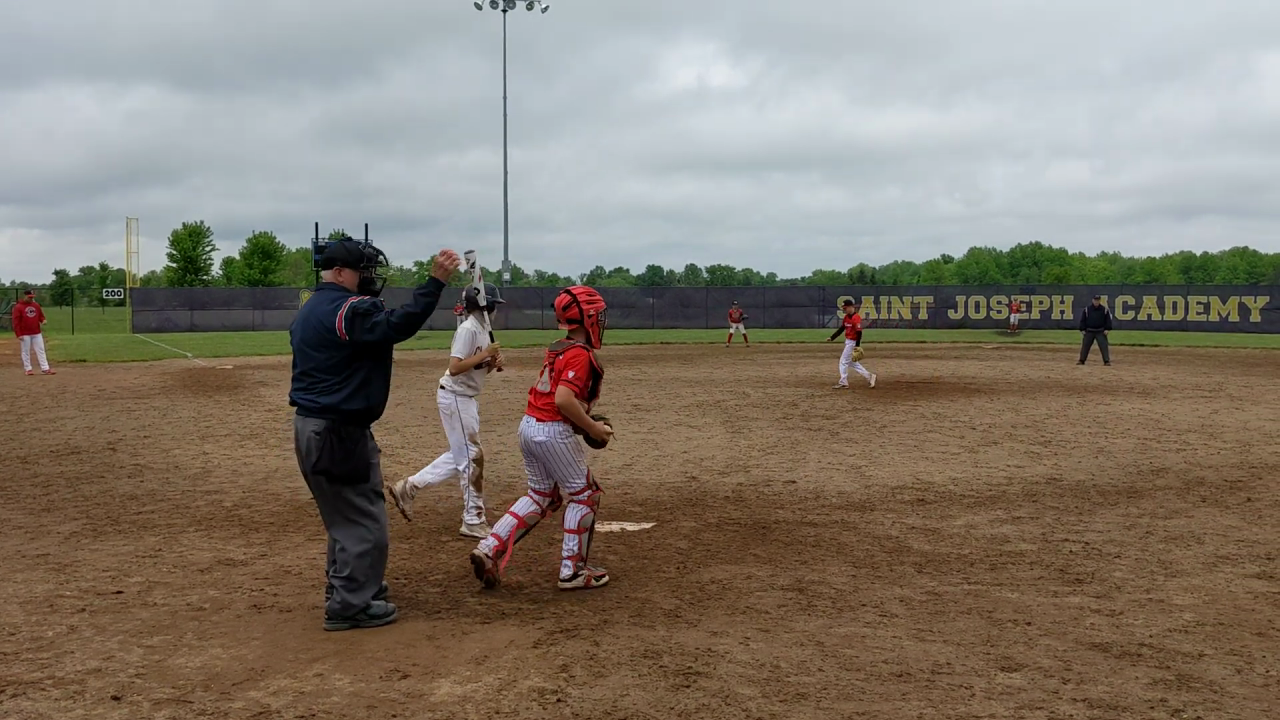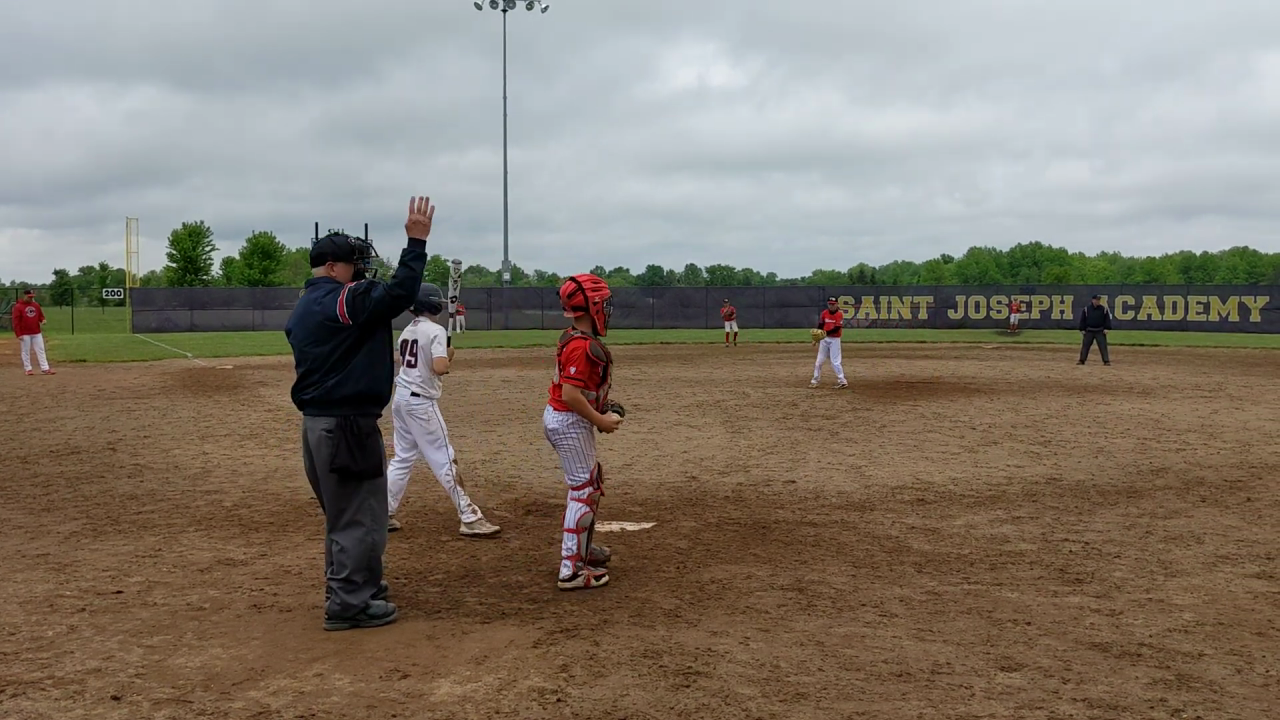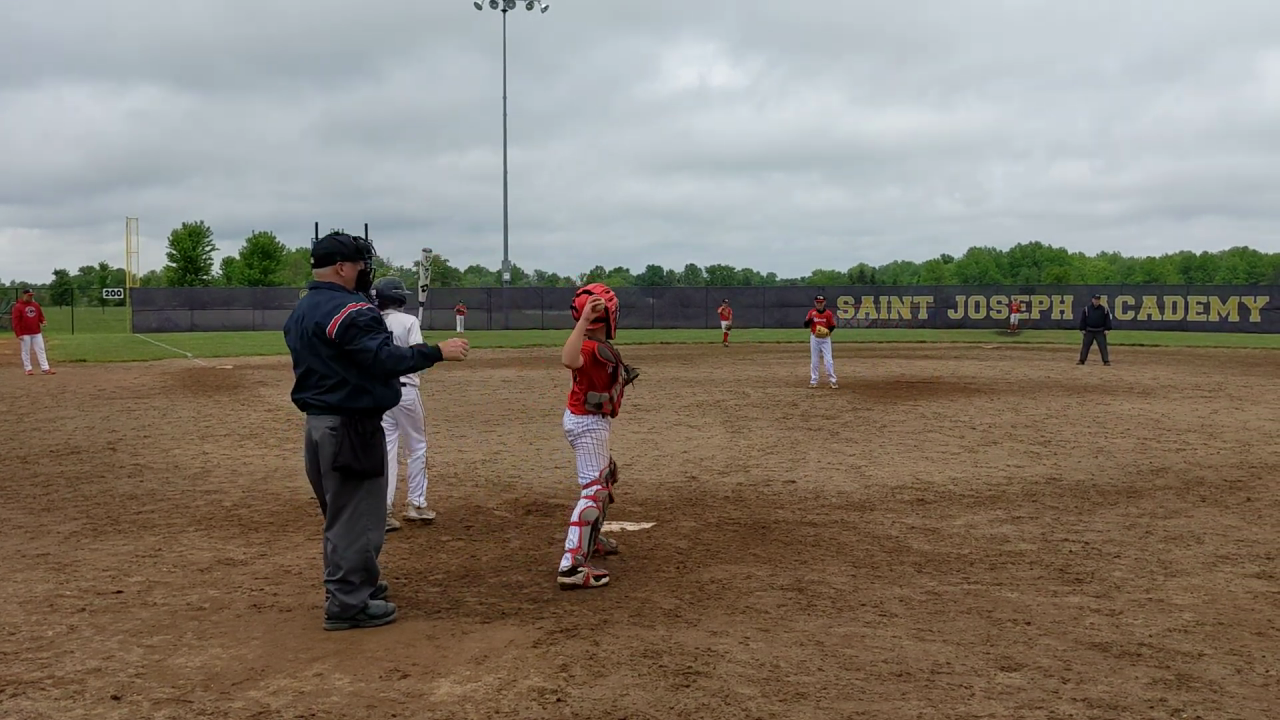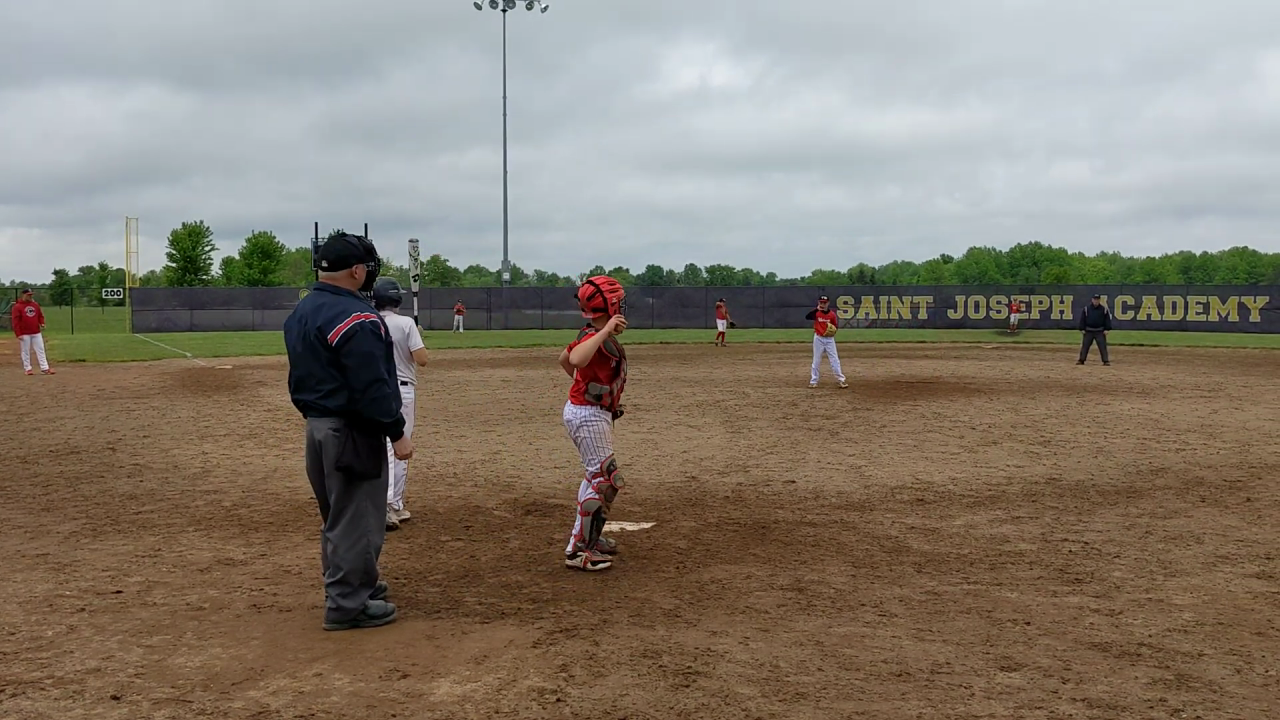
dt=0.4s
person 1, frame 1
left shoulder: (308, 312)
right shoulder: (350, 310)
right elbow: (401, 324)
right wrist: (436, 280)
left hip: (311, 423)
right hip: (340, 432)
left knee: (344, 516)
right knee: (364, 521)
left ankle: (346, 590)
right ankle: (348, 606)
person 1, frame 2
left shoulder: (303, 309)
right shoulder: (345, 300)
right elbow: (400, 293)
right wrist: (416, 241)
left hip: (317, 422)
right hip: (347, 425)
left knee: (342, 513)
right knee: (360, 516)
left ankle: (350, 589)
right ankle: (349, 604)
person 1, frame 3
left shoulder: (300, 313)
right shoulder: (349, 310)
right elbow: (384, 360)
right wrist: (438, 351)
left hip: (318, 423)
right hip: (352, 427)
left knee: (342, 515)
right knee: (358, 518)
left ankle: (350, 588)
right ankle: (349, 603)
person 1, frame 4
left shoulder: (301, 311)
right shoulder: (355, 318)
right elbow: (372, 386)
right wrist: (397, 432)
left hip: (317, 426)
right hip: (351, 432)
left knee: (339, 516)
right knee: (357, 518)
left ankle: (354, 586)
right ankle: (348, 604)
person 2, frame 1
left shoulder: (558, 349)
right shoulder: (581, 356)
right elbow: (561, 400)
left wrist: (584, 421)
right wrist: (592, 428)
left hip: (529, 426)
right hip: (554, 432)
left knee: (541, 496)
right knee: (584, 495)
left ankle: (491, 550)
right ankle: (572, 571)
person 2, frame 2
left shoulder: (574, 338)
right shoulder: (583, 346)
right elbow: (568, 395)
left wrist: (601, 412)
right wrist: (601, 421)
left hip: (560, 418)
right hip: (570, 423)
left knee: (588, 481)
right knee: (584, 491)
left ankle: (579, 549)
right ankle: (572, 570)
person 2, frame 3
left shoulder: (591, 343)
right shoulder: (592, 347)
left elbow: (570, 360)
right elbow: (569, 360)
left wrist: (616, 374)
right wrist: (584, 321)
left hip: (588, 420)
right hip: (588, 424)
left knee: (604, 476)
right knee: (595, 491)
left ankle: (591, 539)
right ankle: (572, 567)
person 2, frame 4
left shoulder: (594, 336)
right shoulder: (597, 339)
left elbow: (564, 360)
right elbow: (575, 360)
right wrist: (606, 332)
left hip: (588, 412)
right hip: (589, 416)
left knee: (597, 476)
right knee: (605, 481)
left ankle: (588, 537)
right ankle: (578, 550)
person 3, frame 1
left shoulder: (480, 329)
right shoulder: (469, 329)
left elbow: (480, 368)
right elbow: (456, 367)
left wrist: (492, 360)
right wrist: (485, 354)
left hip: (462, 397)
right hip: (455, 398)
left knee: (459, 455)
right knee: (471, 457)
left ankle: (408, 486)
right ankle: (473, 521)
person 3, frame 2
left shoulder: (406, 332)
right shoulder: (436, 331)
right elbow: (440, 369)
right wrist: (447, 356)
left hip: (400, 397)
right hip: (420, 400)
left knee: (401, 458)
right knee: (444, 460)
left ankle: (385, 514)
right ankle: (470, 519)
person 3, frame 3
right shoulder: (408, 321)
right wrist: (422, 346)
right hip: (405, 391)
left knee: (386, 451)
right knee: (416, 448)
left ankle: (385, 513)
right ankle: (417, 505)
person 3, frame 4
right shoulder: (406, 323)
right elbow: (422, 359)
right wrist: (418, 338)
right hip: (401, 390)
left knee: (382, 450)
right knee: (398, 450)
left ankle: (384, 504)
right ankle: (394, 507)
